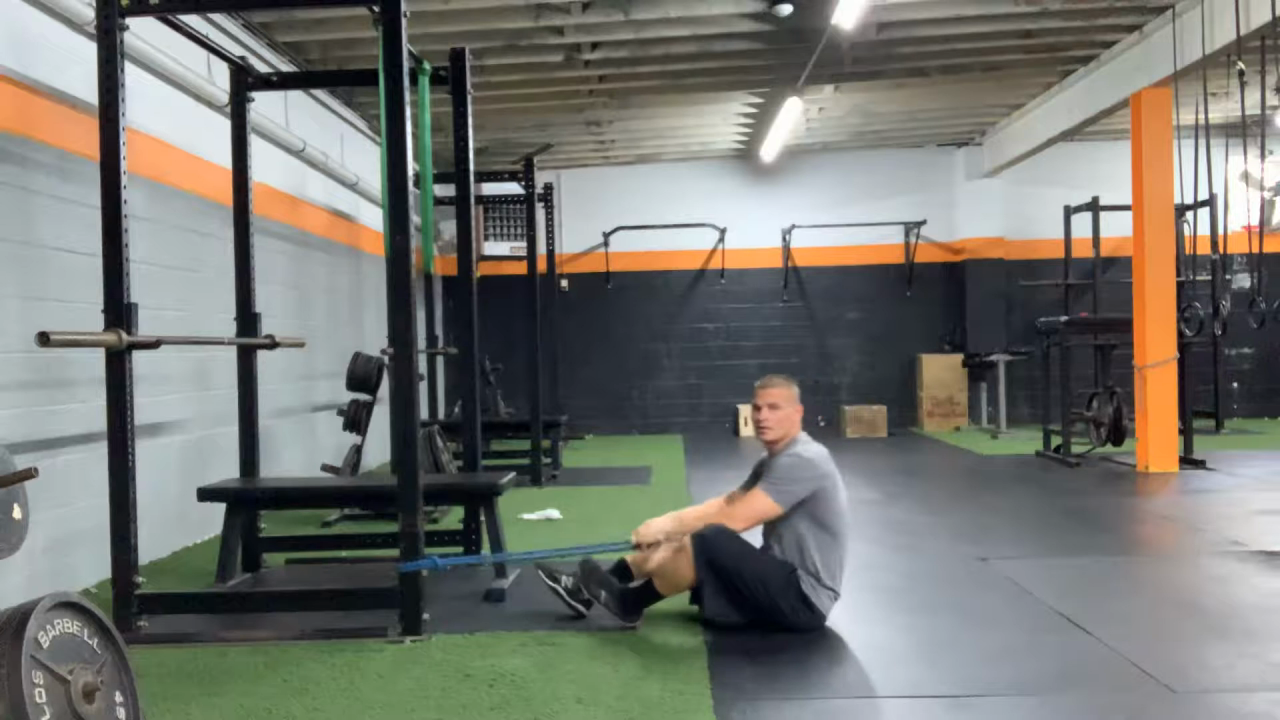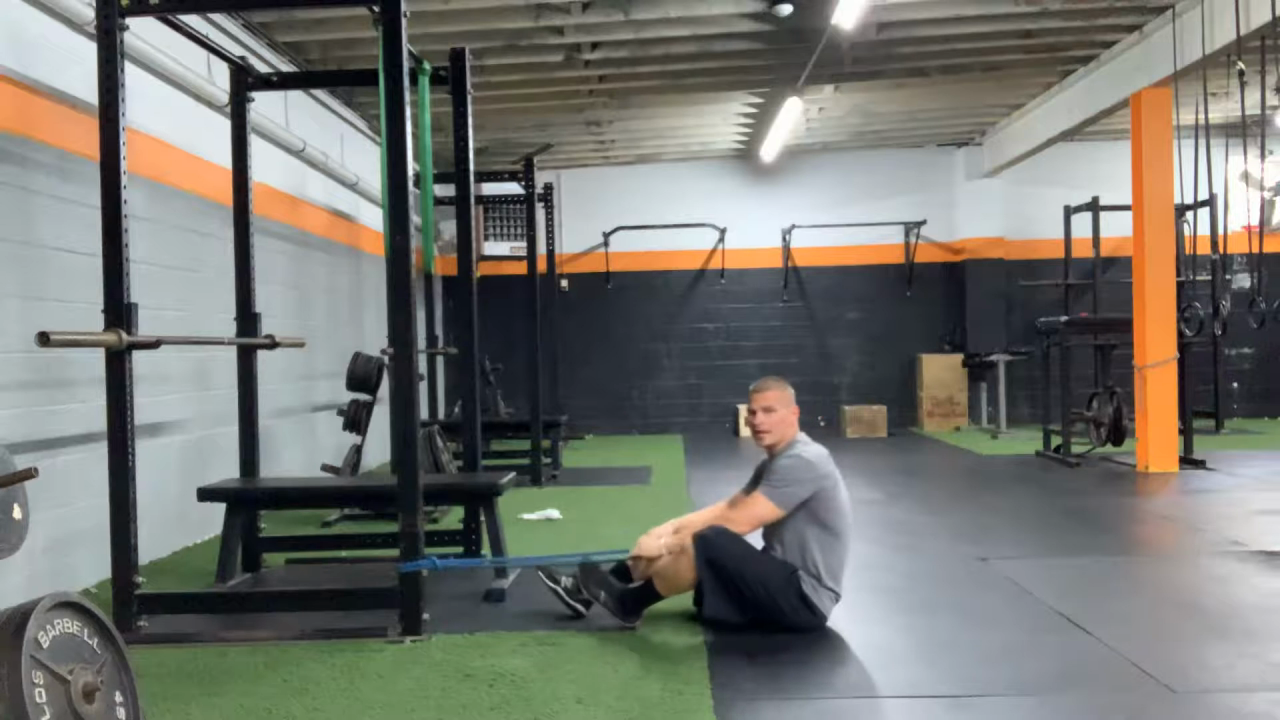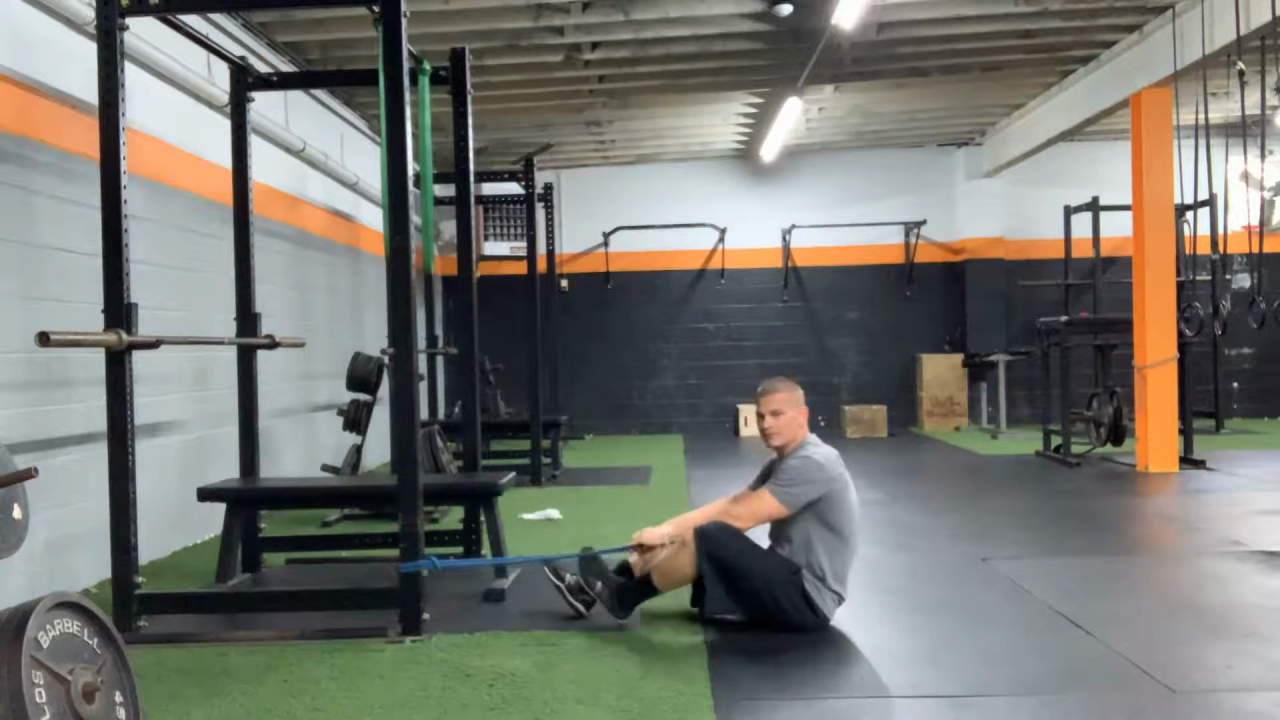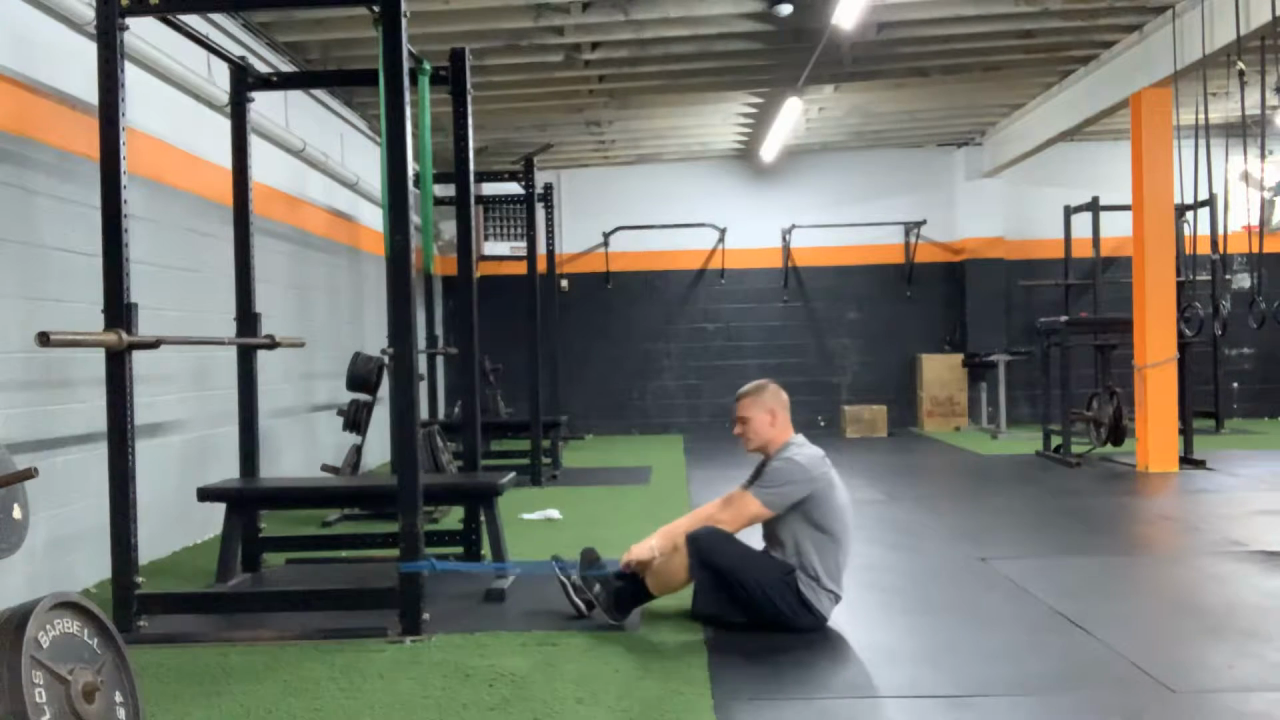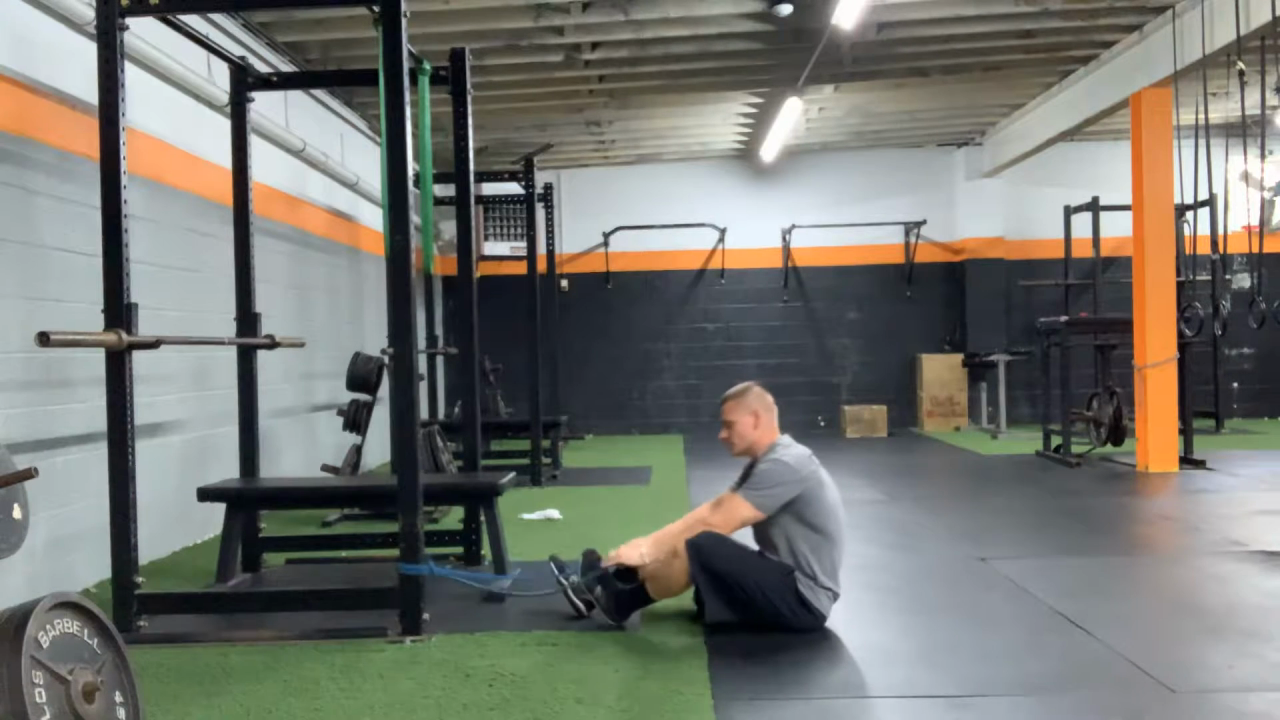
dt=0.3s
person 1, frame 1
left shoulder: (802, 461)
right shoulder: (774, 460)
left elbow: (736, 519)
right elbow: (726, 504)
left wrist: (665, 529)
right wrist: (668, 522)
left hip: (804, 600)
right hip: (783, 579)
left knee: (706, 542)
right knee: (679, 540)
left ankle: (628, 603)
right ankle: (588, 590)
person 1, frame 2
left shoulder: (803, 462)
right shoulder: (776, 462)
left elbow: (738, 523)
right elbow: (728, 508)
left wrist: (665, 545)
right wrist: (670, 529)
left hip: (805, 600)
right hip: (783, 579)
left knee: (706, 542)
right knee: (681, 541)
left ankle: (627, 603)
right ankle: (584, 591)
person 1, frame 3
left shoulder: (812, 463)
right shoulder: (785, 462)
left elbow: (741, 517)
right elbow: (731, 504)
left wrist: (667, 534)
right wrist: (668, 529)
left hip: (807, 600)
right hip: (789, 579)
left knee: (708, 538)
right knee: (683, 541)
left ankle: (622, 598)
right ankle: (590, 590)
person 1, frame 4
left shoulder: (797, 464)
right shoulder: (778, 461)
left elbow: (727, 520)
right elbow: (723, 505)
left wrist: (657, 545)
right wrist: (659, 537)
left hip: (804, 601)
right hip: (788, 579)
left knee: (701, 543)
right knee: (683, 542)
left ankle: (619, 601)
right ankle: (601, 590)
person 1, frame 5
left shoulder: (785, 465)
right shoulder: (767, 462)
left elbow: (716, 523)
right elbow: (712, 509)
left wrist: (644, 554)
right wrist: (650, 543)
left hip: (803, 601)
right hip: (785, 579)
left knee: (698, 547)
right knee: (682, 544)
left ankle: (619, 603)
right ankle: (598, 589)
